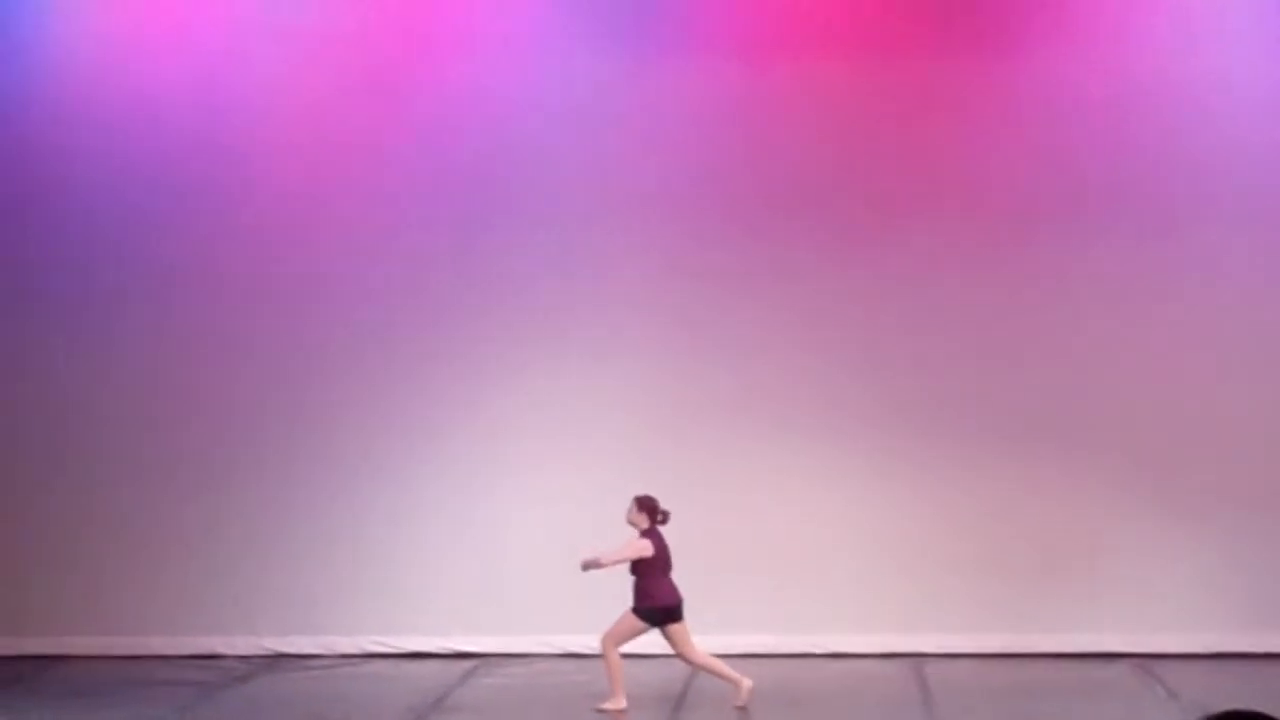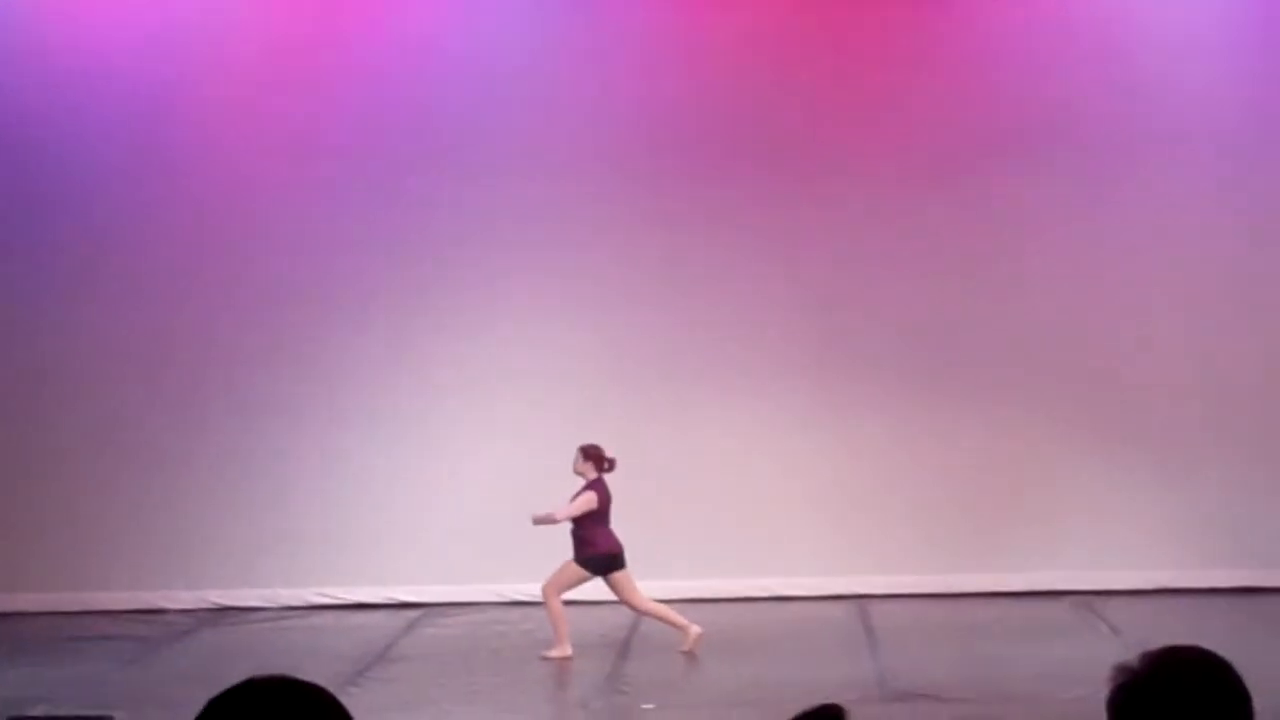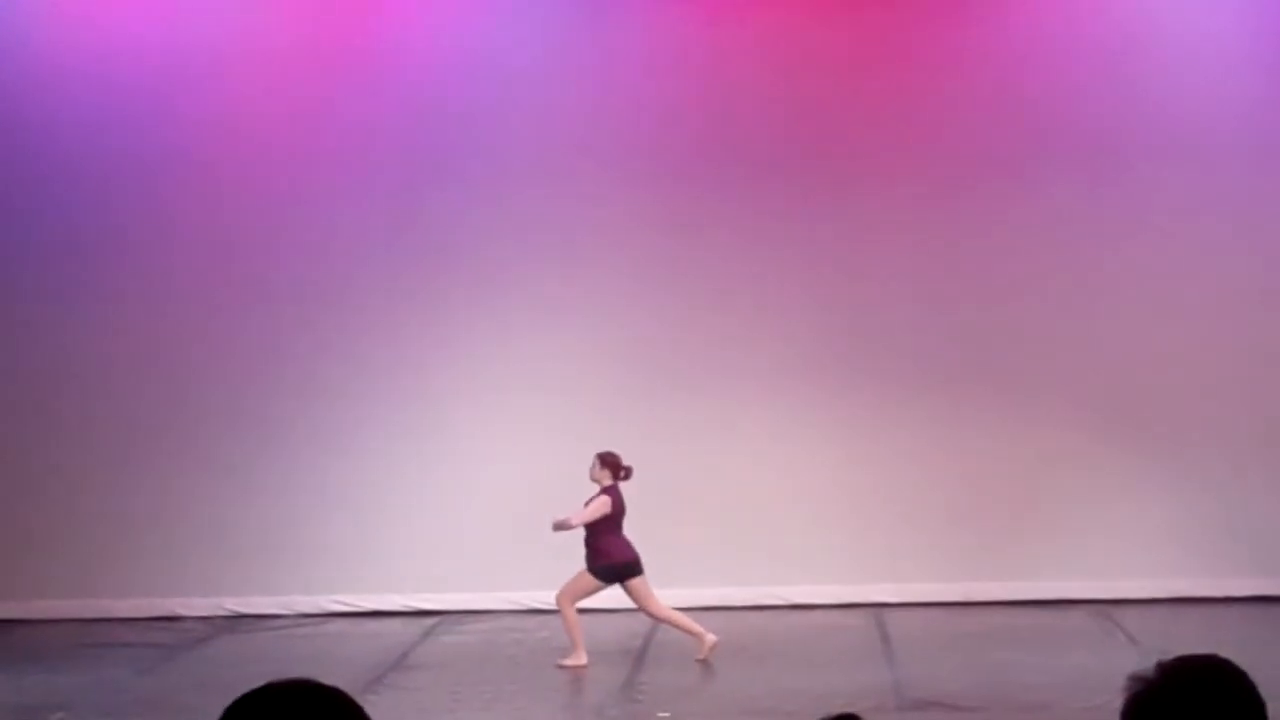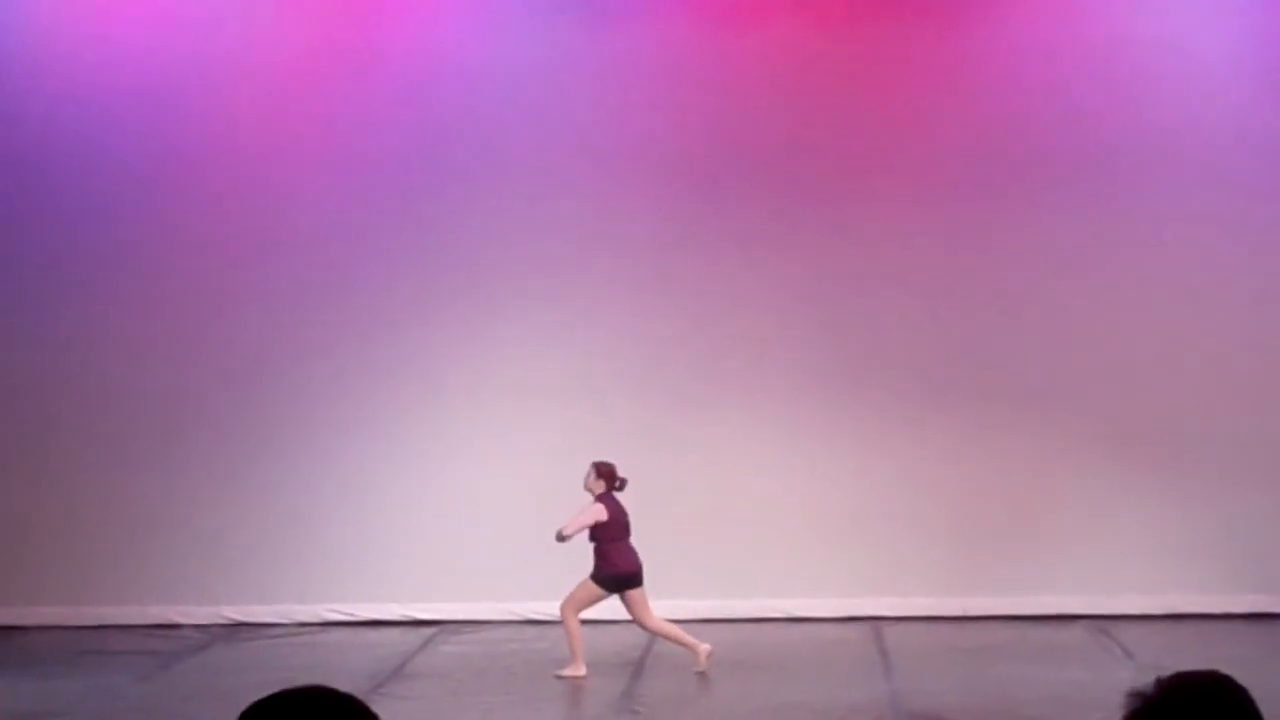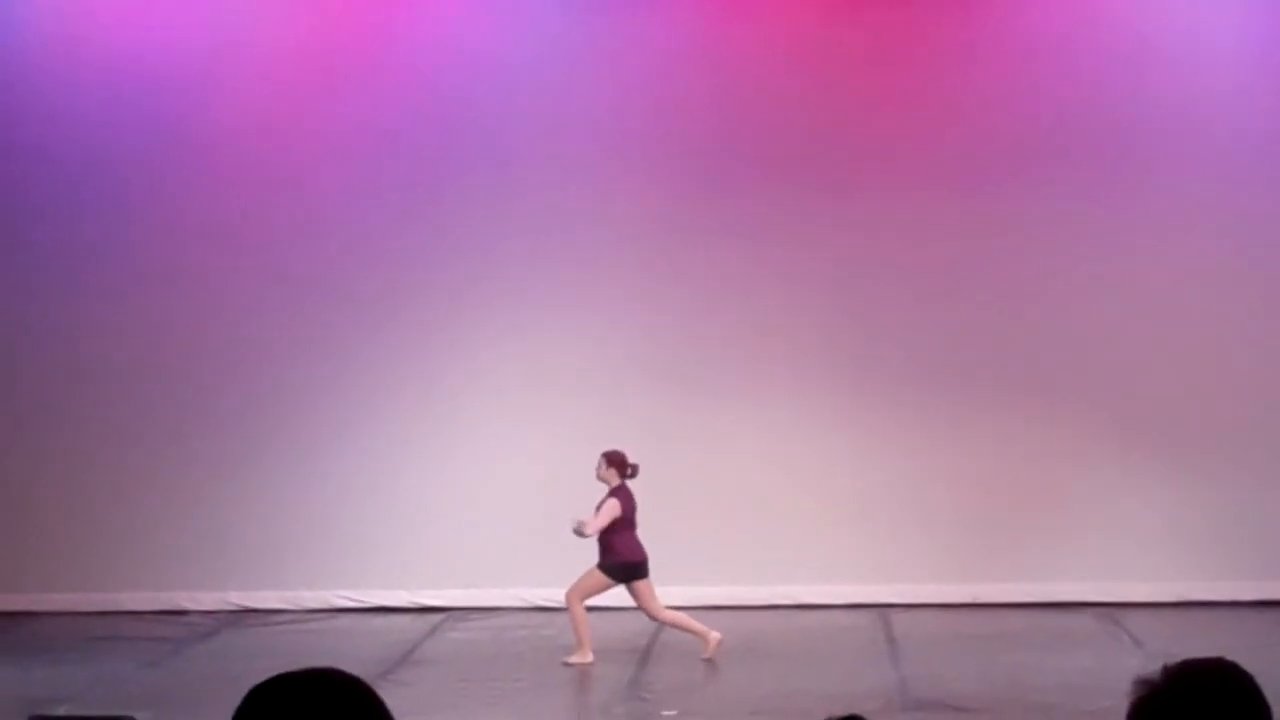
dt=0.3s
person 1, frame 1
left shoulder: (643, 543)
right shoulder: (653, 537)
left elbow: (605, 560)
left wrist: (587, 563)
left hip: (653, 605)
right hip: (669, 602)
left knee: (609, 642)
right knee: (690, 654)
left ankle: (617, 699)
right ankle: (740, 682)
person 1, frame 2
left shoulder: (592, 493)
right shoulder: (596, 487)
left elbow: (559, 516)
left wrist: (538, 519)
right wrist: (545, 517)
left hip: (596, 554)
right hip: (609, 551)
left knee: (550, 590)
right knee: (637, 601)
left ankle: (563, 646)
right ankle: (689, 628)
person 1, frame 3
left shoulder: (605, 498)
right shoulder: (610, 494)
left elbow: (574, 521)
left wrist: (557, 524)
right wrist: (563, 522)
left hip: (609, 563)
right hip: (625, 559)
left knee: (564, 598)
right knee: (654, 608)
left ankle: (578, 655)
right ankle: (704, 636)
person 1, frame 4
left shoulder: (599, 506)
right shoulder: (611, 503)
left elbow: (567, 531)
left wrist: (560, 534)
left hip: (613, 571)
right hip: (629, 568)
left knee: (568, 609)
right knee: (647, 621)
left ankle: (577, 666)
right ankle: (698, 647)
person 1, frame 5
left shoulder: (614, 500)
right shoulder: (623, 493)
left elbow: (590, 531)
left wrist: (578, 527)
right wrist: (585, 525)
left hip: (619, 561)
right hip: (634, 559)
left knee: (573, 596)
right knee: (656, 612)
left ankle: (584, 653)
right ankle: (708, 635)
